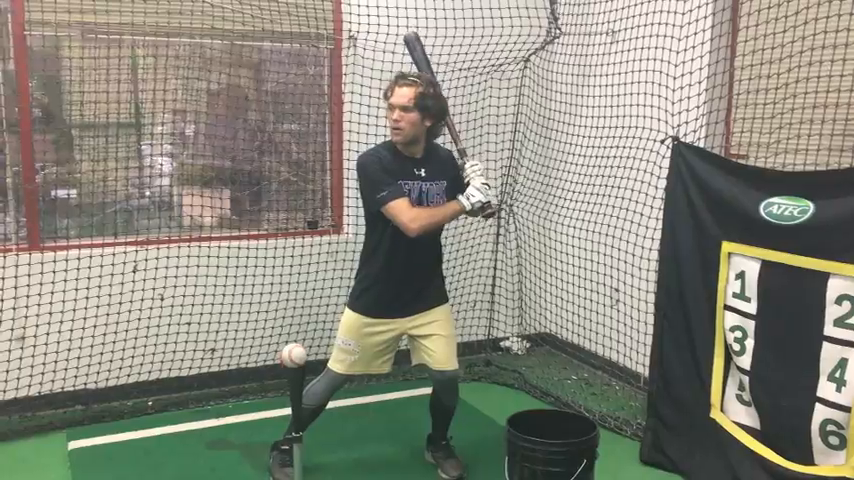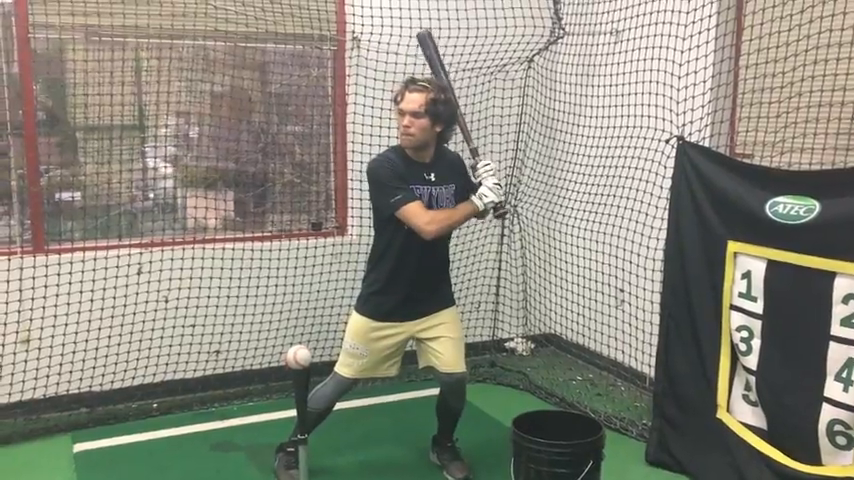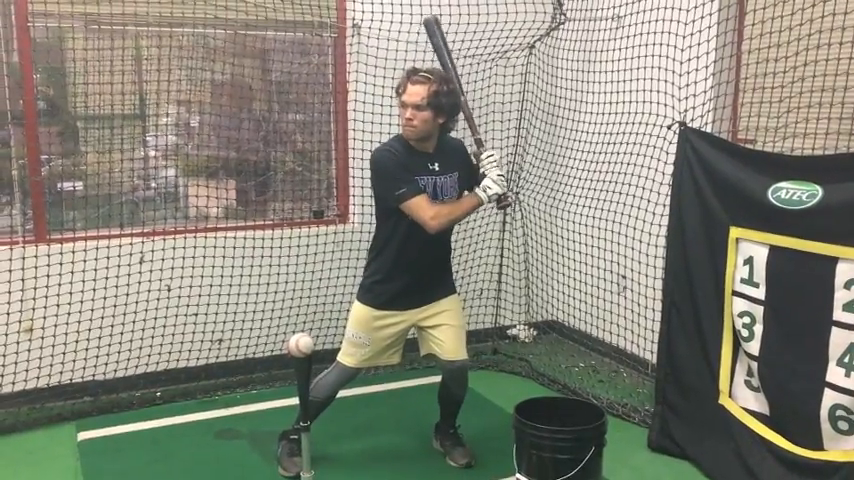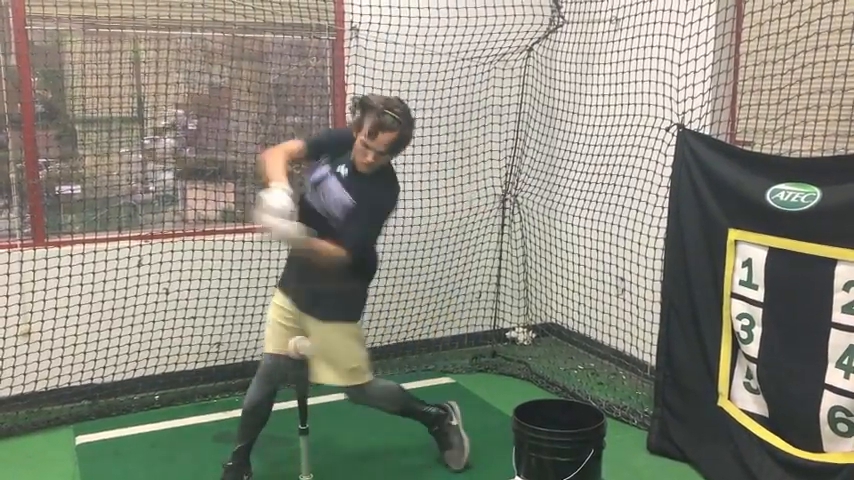
dt=0.7s
person 1, frame 1
left shoulder: (444, 161)
right shoulder: (373, 162)
left elbow: (468, 210)
right elbow: (412, 222)
left wrist: (477, 189)
right wrist: (465, 201)
left hip: (428, 297)
right hip: (375, 301)
left knee: (447, 375)
right knee: (334, 377)
left ankle: (439, 444)
right ankle: (285, 446)
person 1, frame 2
left shoulder: (452, 164)
right shoulder: (384, 168)
left elbow: (469, 213)
right elbow: (428, 225)
left wrist: (483, 188)
right wrist: (479, 200)
left hip: (436, 300)
right hip: (383, 304)
left knee: (455, 378)
right knee: (342, 380)
left ankle: (444, 444)
person 1, frame 3
left shoulder: (454, 150)
right shoulder: (387, 159)
left elbow: (472, 193)
right elbow: (433, 218)
left wrist: (489, 173)
right wrist: (483, 193)
left hip: (437, 289)
right hip: (384, 292)
left knee: (456, 366)
right knee: (345, 368)
left ankle: (446, 431)
right ankle: (294, 436)
person 1, frame 4
left shoulder: (384, 190)
right shoulder: (337, 142)
left elbow: (337, 257)
right elbow: (276, 154)
left wrist: (297, 236)
right wrist: (278, 191)
left hip: (338, 299)
right hip: (295, 286)
left knee: (359, 388)
right knee: (270, 372)
left ankle: (440, 419)
